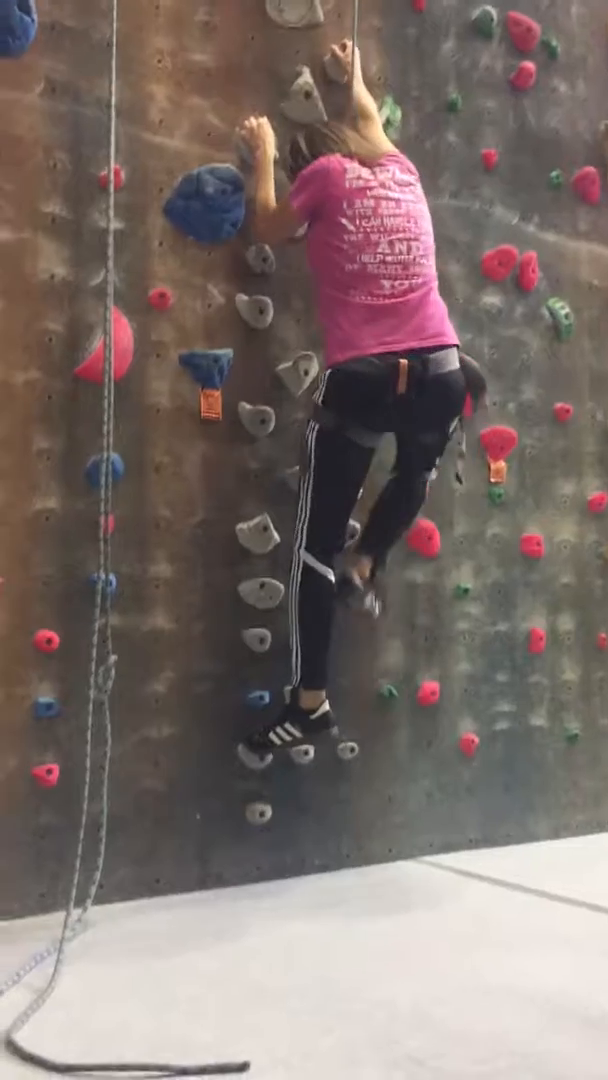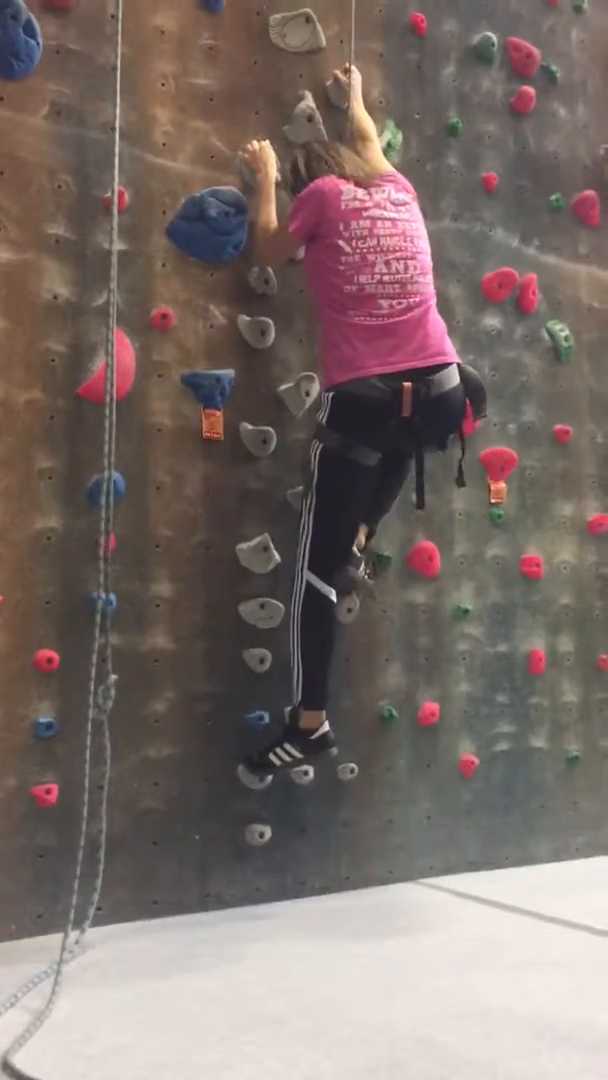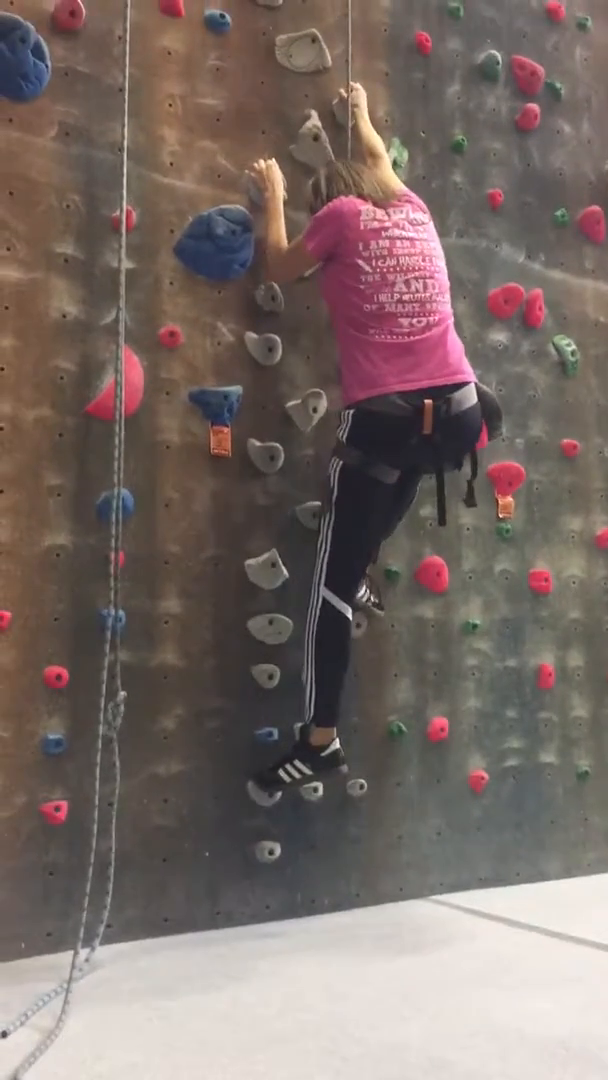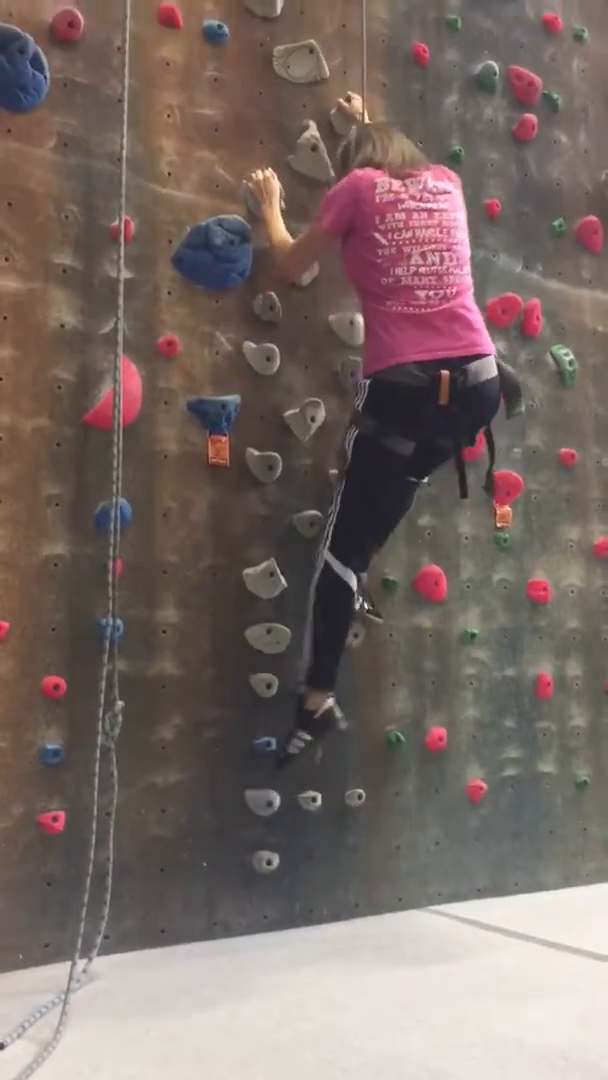
dt=0.4s
person 1, frame 1
left shoulder: (328, 172)
right shoulder: (401, 172)
left elbow: (267, 228)
right elbow: (370, 122)
left wrist: (263, 154)
right wrist: (354, 73)
left hip: (362, 379)
right hip: (438, 373)
left knee: (314, 544)
right knee: (418, 464)
left ankle: (309, 704)
right ankle: (365, 568)
person 1, frame 2
left shoulder: (324, 195)
right shoulder: (400, 191)
left elbow: (267, 251)
right elbow: (370, 143)
left wrist: (265, 177)
right wrist: (354, 94)
left hip: (362, 399)
right hip: (439, 392)
left knee: (315, 565)
left ankle: (308, 723)
right ankle: (360, 541)
person 1, frame 3
left shoulder: (342, 214)
right shoulder: (414, 210)
left elbow: (279, 267)
right elbow: (378, 161)
left wrist: (273, 196)
right wrist: (360, 112)
left hip: (383, 417)
right hip: (457, 411)
left knee: (330, 584)
right knee: (403, 467)
left ankle: (319, 740)
right ankle: (364, 572)
person 1, frame 4
left shoulder: (358, 185)
right shoulder: (446, 183)
left elbow: (289, 264)
left wrist: (269, 205)
right wrist: (365, 123)
left hip: (402, 388)
right hip: (477, 382)
left knee: (340, 549)
right knee: (402, 474)
left ankle: (316, 701)
right ankle: (357, 582)
